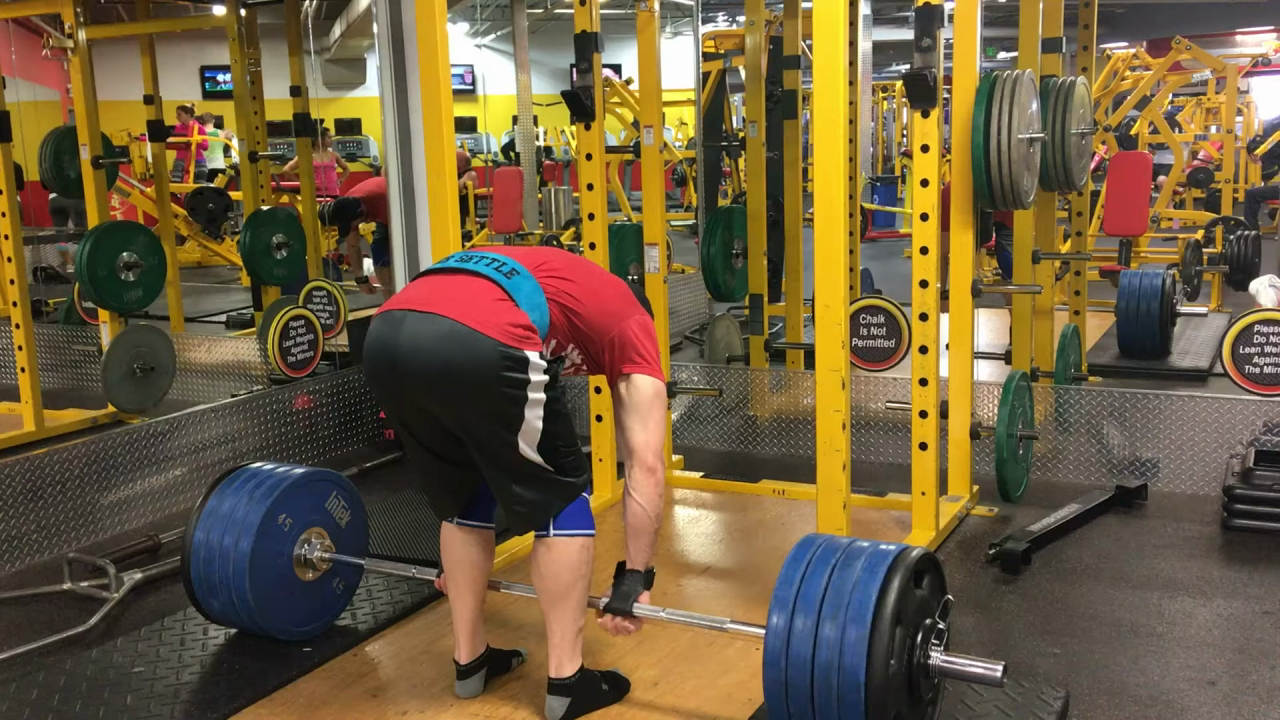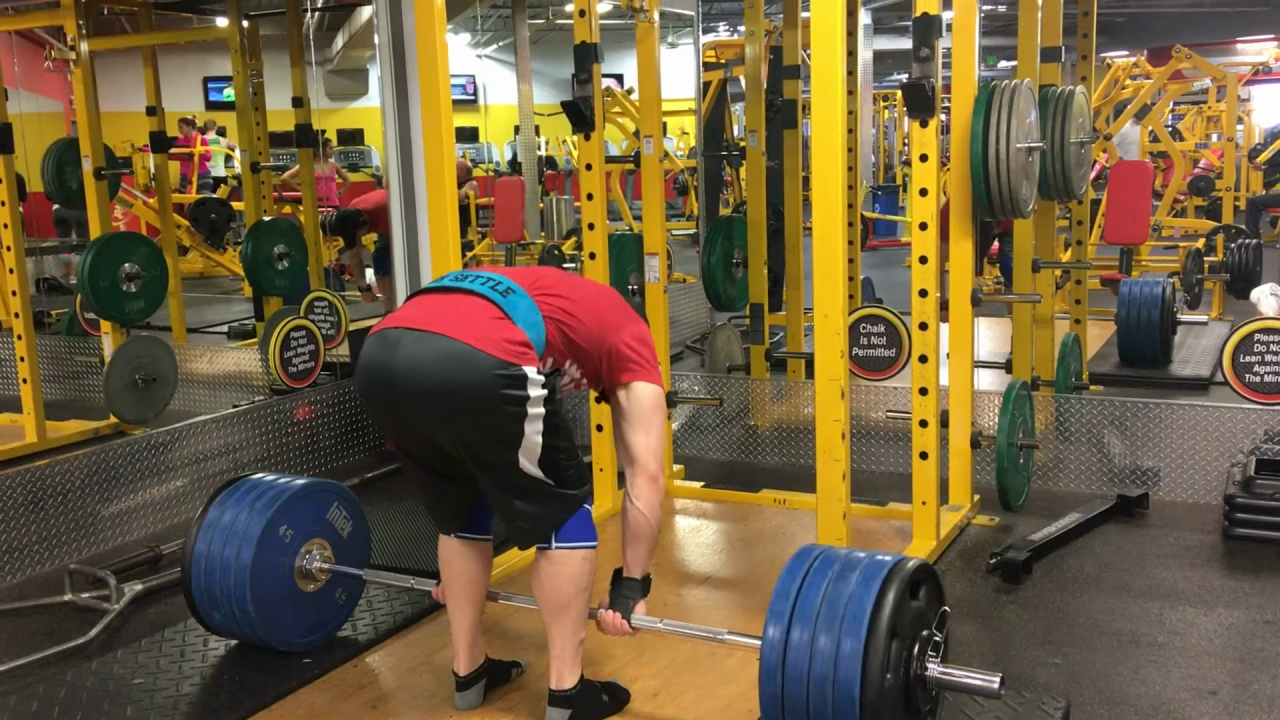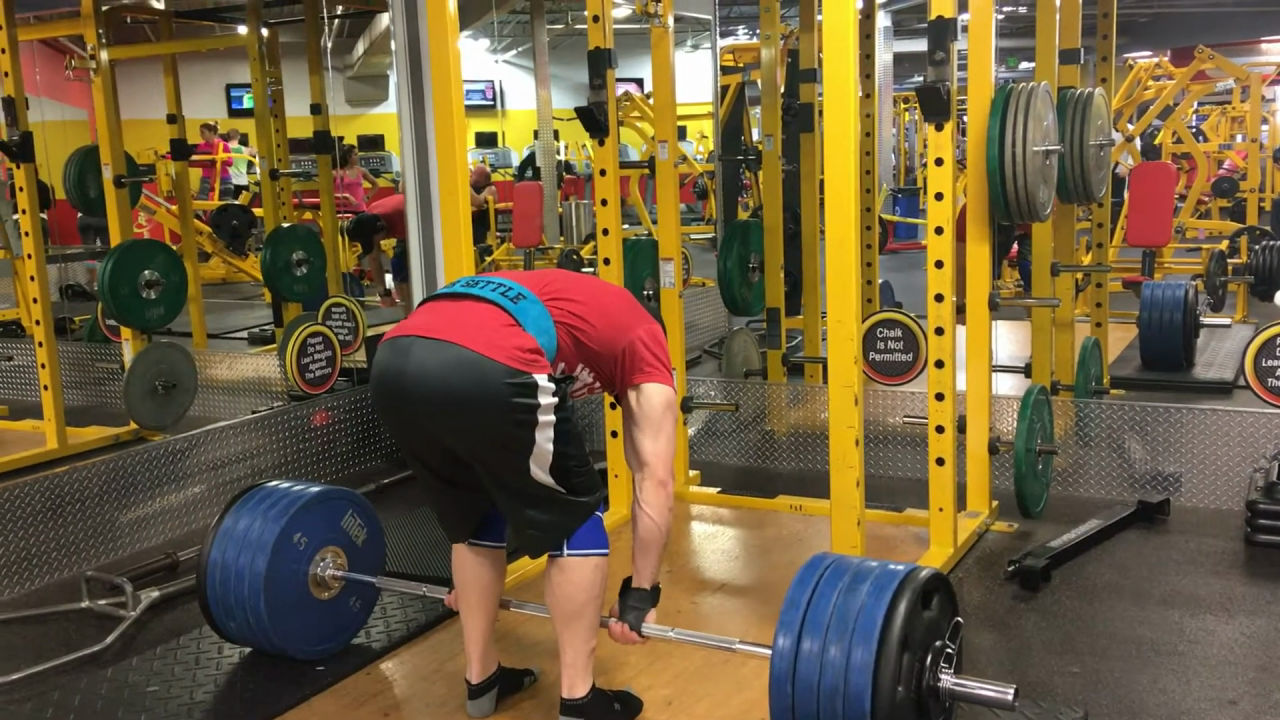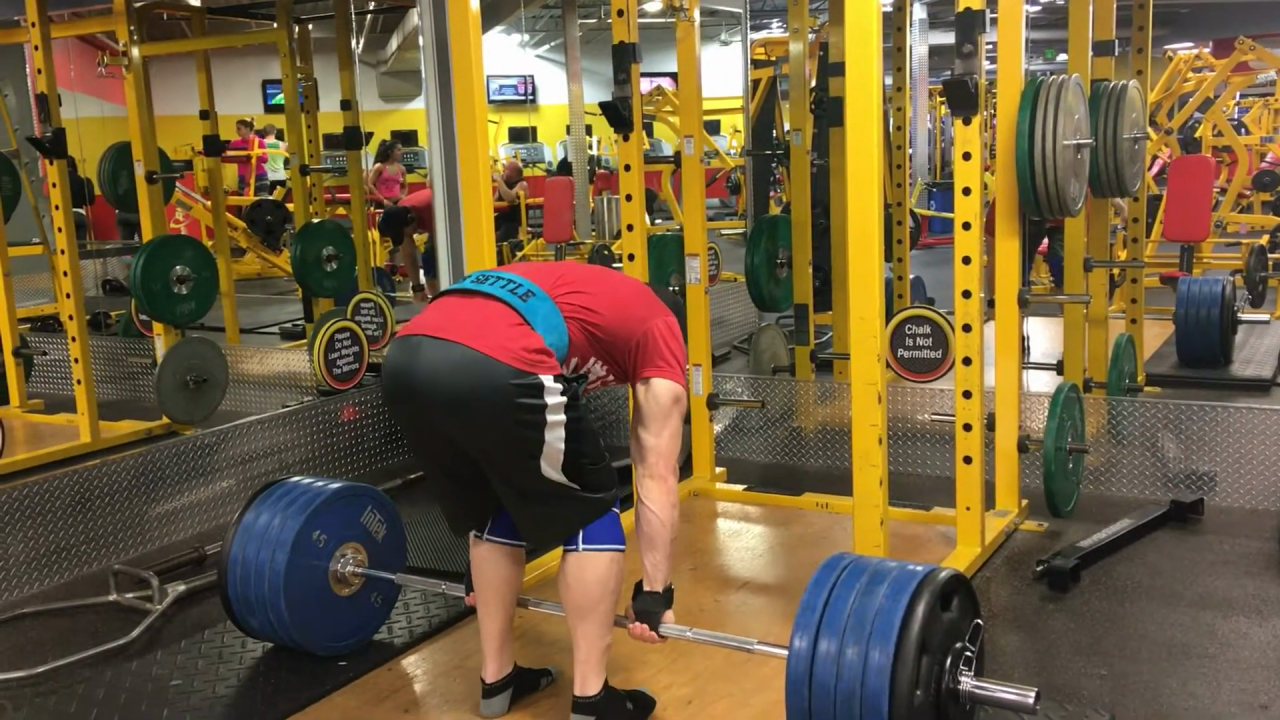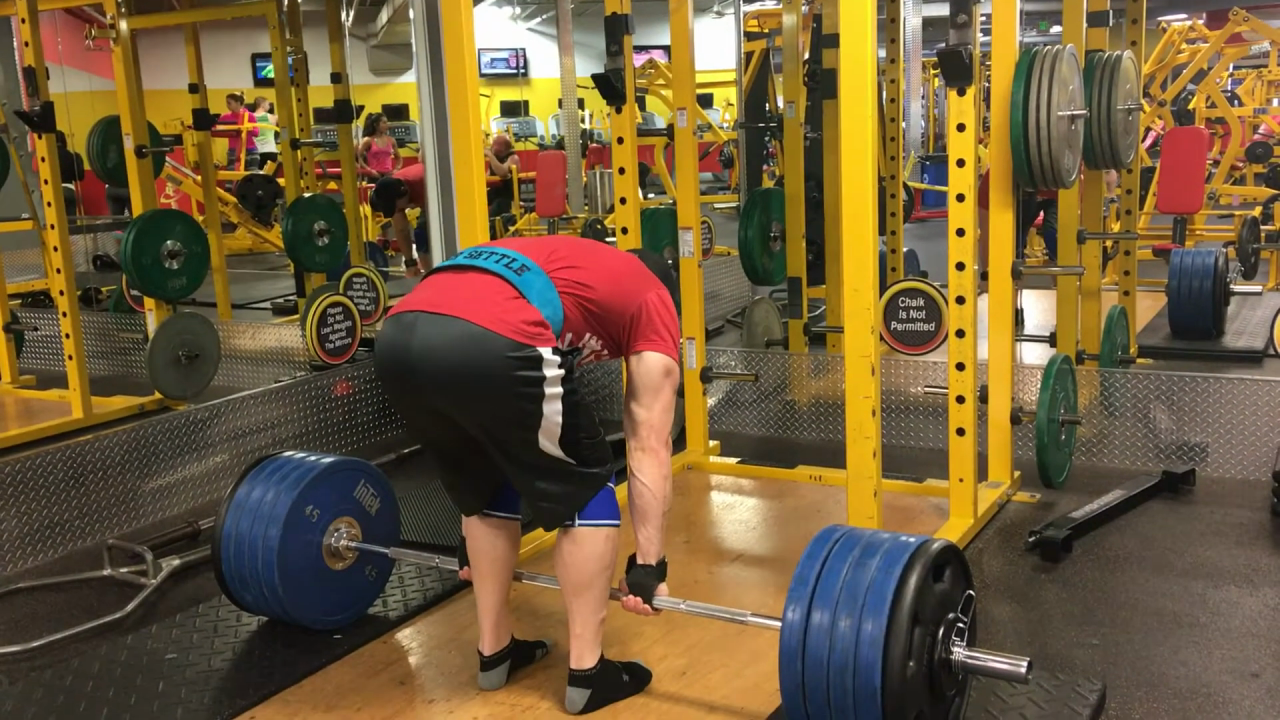
dt=1s
person 1, frame 1
right shoulder: (631, 323)
left elbow: (492, 453)
right elbow: (645, 465)
right wrist: (635, 578)
left hip: (386, 335)
right hip: (478, 344)
left knee: (464, 499)
right knee: (561, 501)
left ankle: (470, 660)
right ankle: (567, 681)
person 1, frame 2
right shoulder: (629, 337)
right elbow: (646, 474)
left wrist: (458, 575)
right wrist: (631, 585)
left hip: (381, 354)
right hip: (474, 363)
left knee: (462, 509)
right knee: (562, 512)
left ankle: (469, 671)
person 1, frame 3
right shoulder: (644, 340)
left elbow: (504, 472)
right elbow: (654, 480)
right wrist: (640, 595)
left hip: (393, 361)
right hip: (486, 371)
left knee: (475, 514)
right knee: (574, 520)
left ankle: (482, 680)
person 1, frame 4
right shoulder: (659, 329)
left elbow: (508, 464)
right elbow: (657, 474)
left wrist: (477, 572)
right wrist: (654, 592)
left hip: (407, 356)
right hip: (497, 369)
left knee: (494, 511)
right knee: (590, 514)
left ankle: (497, 678)
person 1, frame 5
right shoulder: (651, 300)
left elbow: (501, 437)
right elbow: (649, 447)
left wrist: (472, 544)
right wrist: (648, 565)
left hip: (399, 337)
right hip: (492, 345)
left knee: (489, 486)
right knee: (586, 489)
left ankle: (494, 652)
right ankle: (587, 673)
